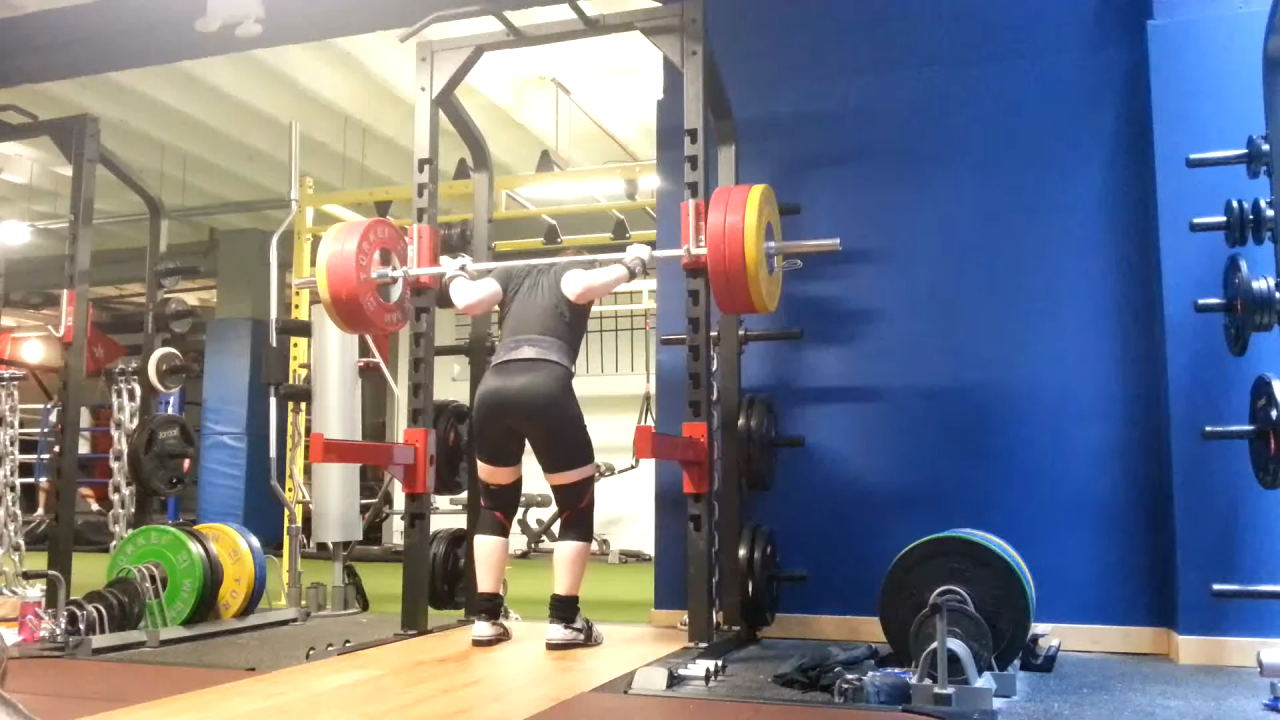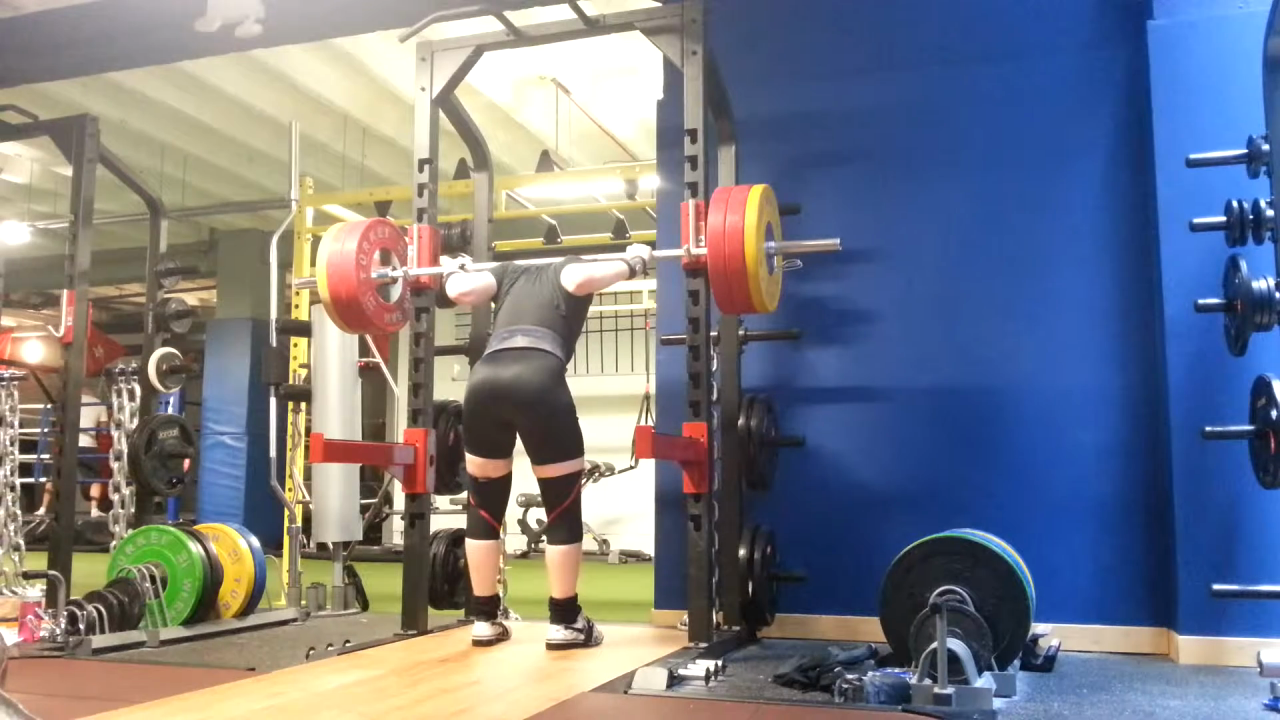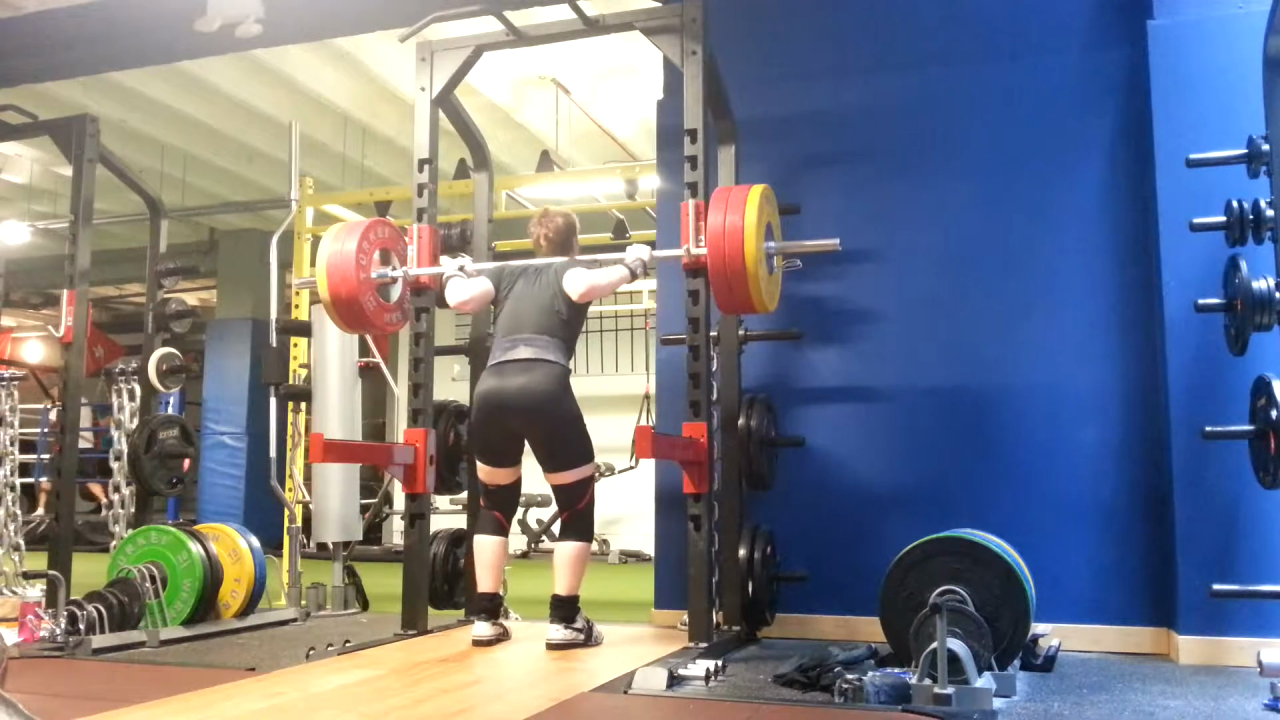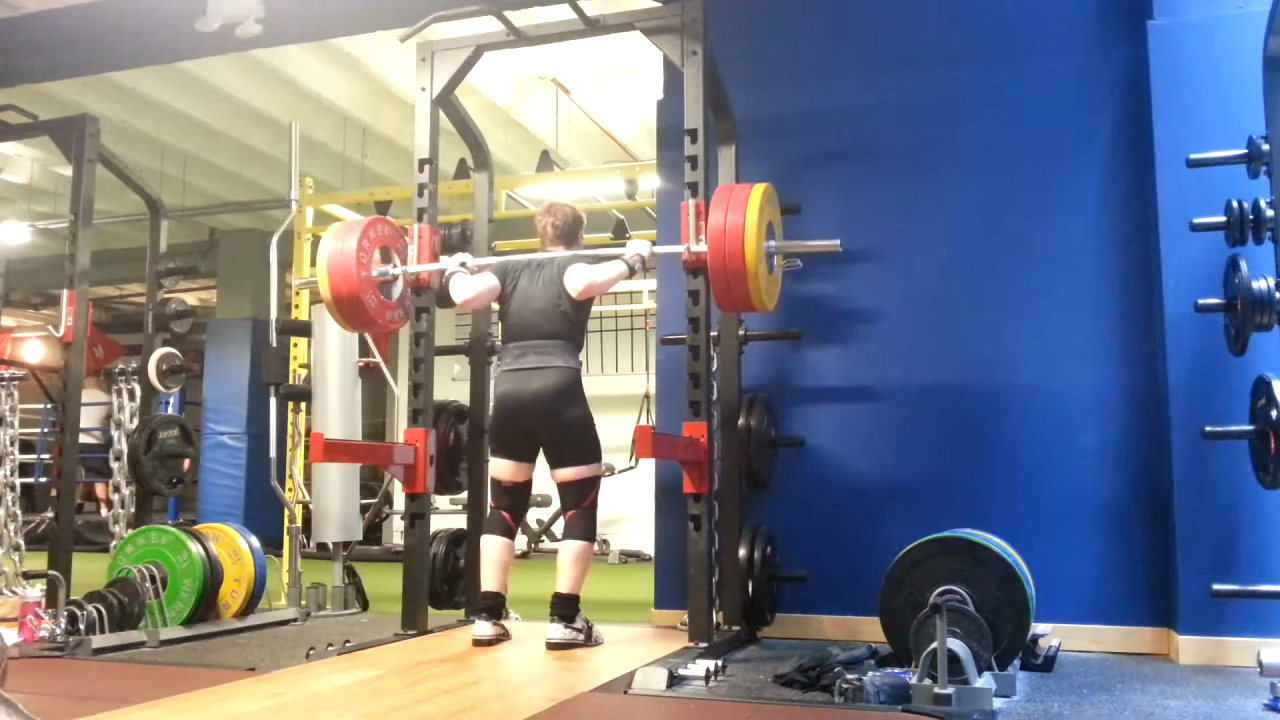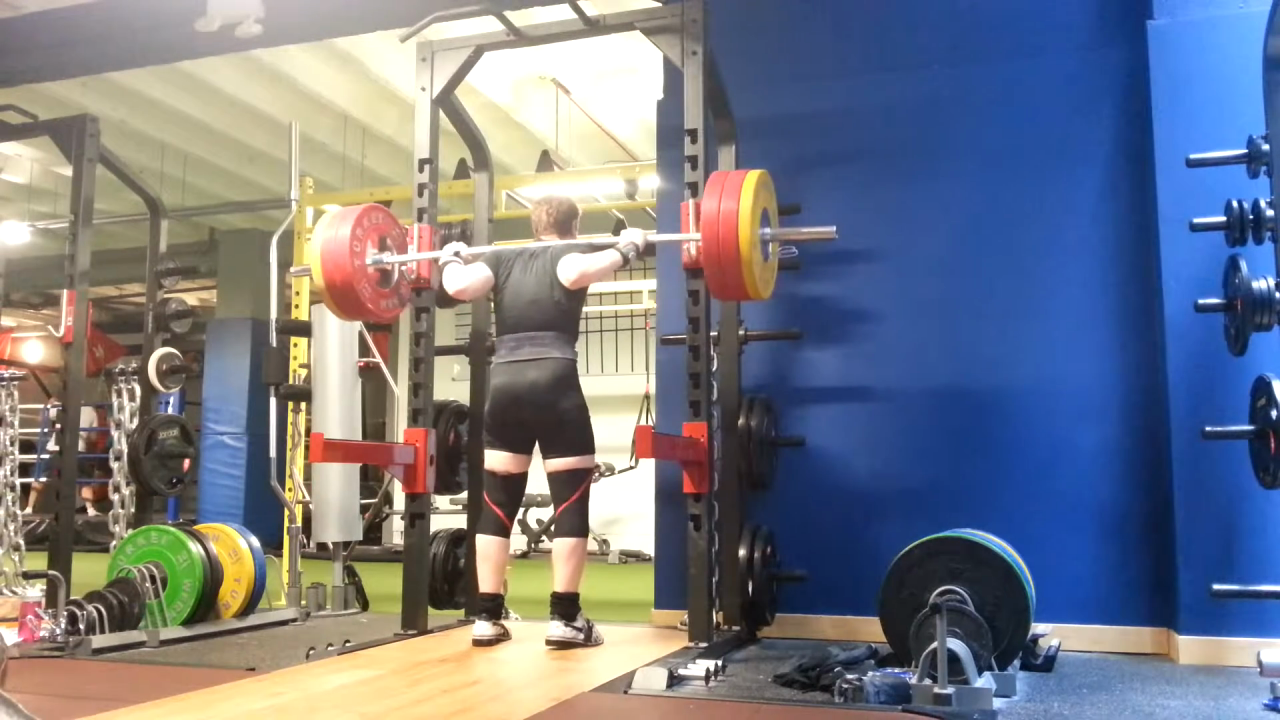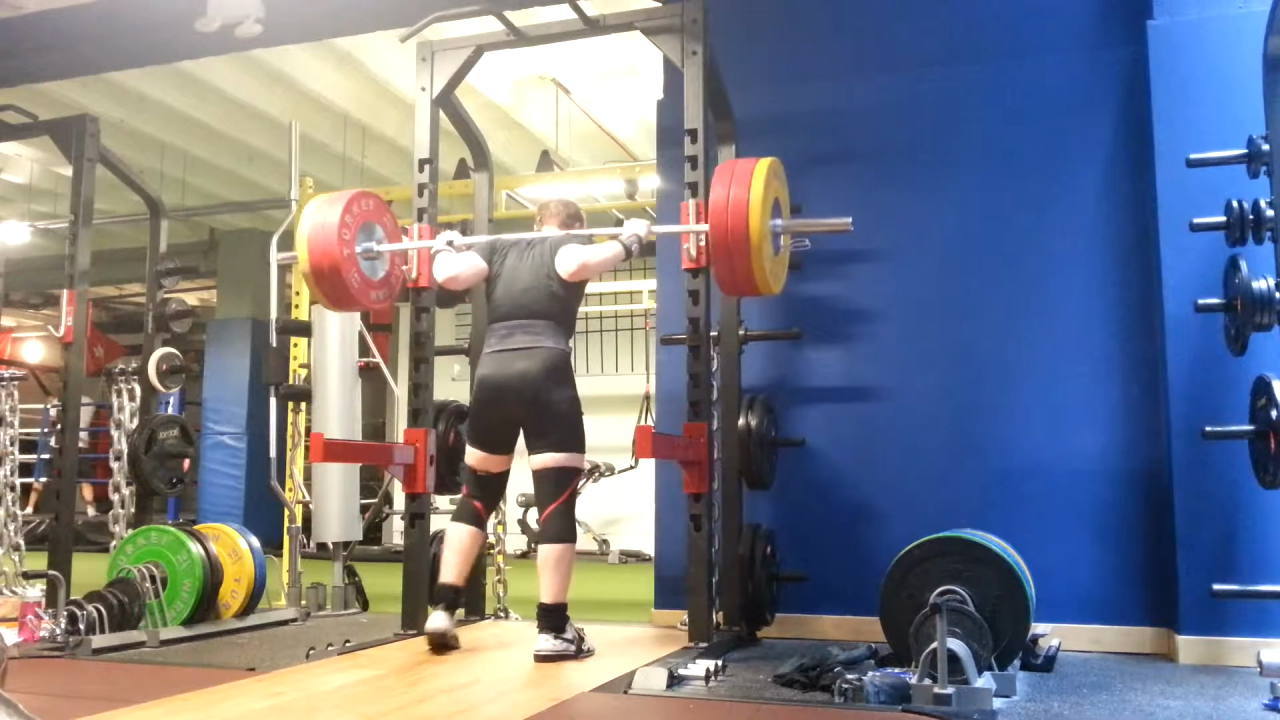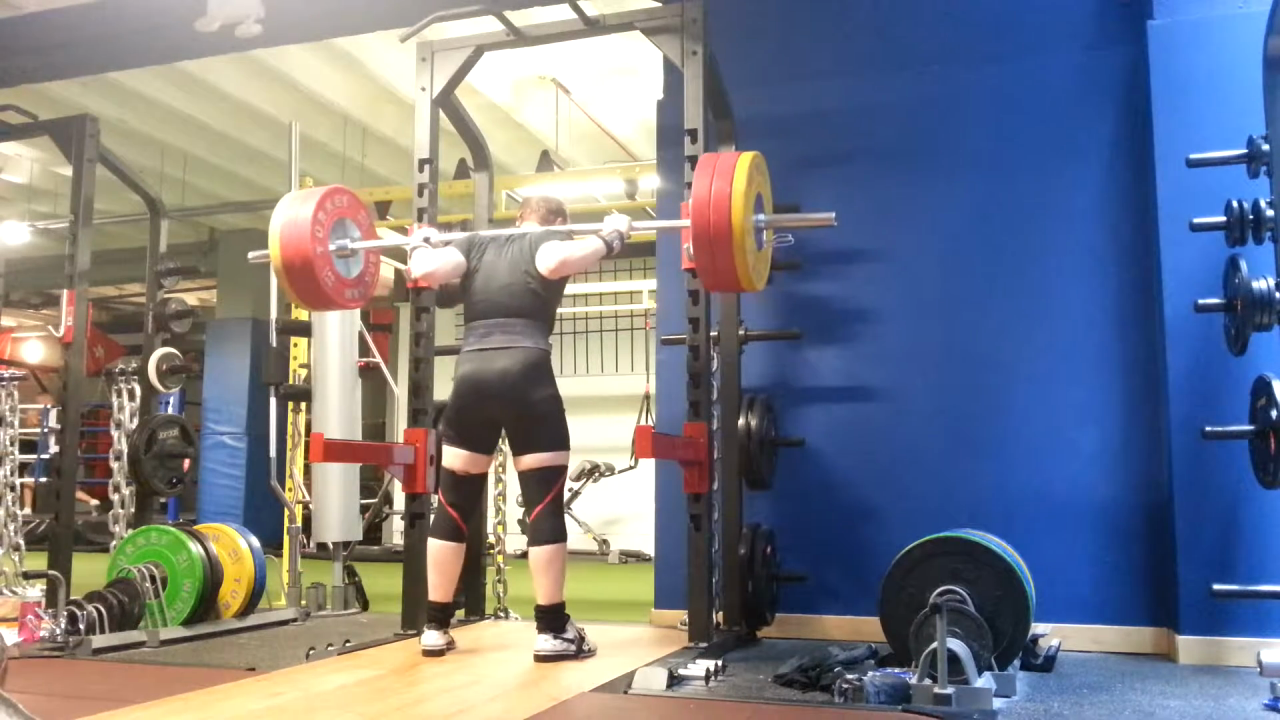
dt=0.7s
person 1, frame 1
left shoulder: (513, 274)
right shoulder: (579, 268)
left elbow: (469, 301)
right elbow: (581, 288)
left wrist: (454, 275)
right wrist: (631, 266)
left hip: (493, 390)
right hip: (545, 388)
left knee: (495, 507)
right knee: (577, 509)
left ankle: (486, 619)
right ankle: (564, 622)
person 1, frame 2
left shoulder: (510, 271)
right shoulder: (572, 267)
left elbow: (462, 292)
right elbow: (580, 279)
left wrist: (452, 271)
right wrist: (632, 262)
left hip: (484, 380)
right hip: (538, 379)
left knee: (484, 504)
right knee: (562, 507)
left ankle: (484, 620)
right ankle: (565, 622)
person 1, frame 3
left shoulder: (506, 272)
right shoulder: (575, 268)
left elbow: (461, 299)
right elbow: (582, 287)
left wrist: (452, 274)
right wrist: (633, 265)
left hip: (491, 390)
right hip: (543, 387)
left knee: (494, 507)
right knee: (577, 508)
left ankle: (485, 618)
right ankle: (565, 621)
person 1, frame 4
left shoulder: (510, 268)
right shoulder: (578, 262)
left elbow: (466, 297)
right elbow: (581, 285)
left wrist: (455, 270)
right wrist: (632, 260)
left hip: (508, 391)
right hip: (558, 390)
left knee: (504, 508)
right knee: (581, 508)
left ankle: (487, 617)
right ankle: (565, 619)
person 1, frame 5
left shoulder: (502, 257)
right shoulder: (574, 251)
left elbow: (460, 287)
right elbow: (576, 274)
left wrist: (451, 260)
right wrist: (626, 249)
left hip: (503, 382)
right hip: (554, 381)
left knee: (498, 503)
right knee: (571, 503)
left ankle: (487, 617)
right ankle: (565, 618)
person 1, frame 6
left shoulder: (497, 247)
right shoulder: (575, 244)
left elbow: (450, 276)
right elbow: (575, 265)
left wrist: (444, 248)
right wrist: (630, 240)
left hip: (492, 372)
right hip: (545, 373)
left knee: (476, 497)
right knee: (557, 503)
left ankle: (443, 610)
right ankle: (553, 630)
person 1, frame 7
left shoulder: (475, 243)
right shoulder: (554, 239)
left elbow: (426, 271)
right elbow: (556, 261)
left wrist: (420, 244)
right wrist: (611, 237)
left hip: (471, 374)
right hip: (525, 372)
left knee: (454, 504)
right knee: (544, 504)
left ankle: (435, 627)
right ankle: (552, 630)
